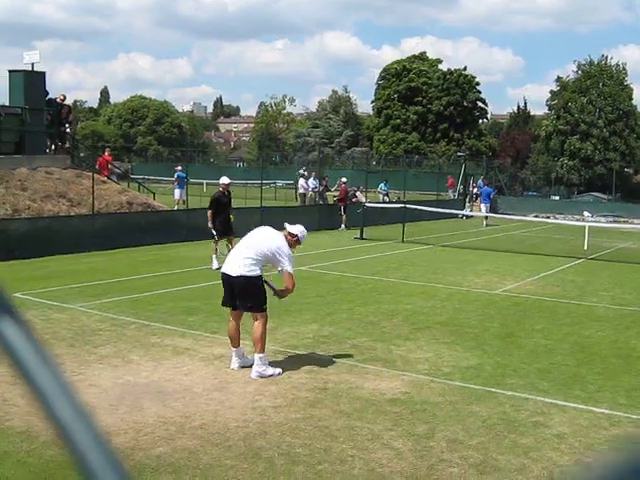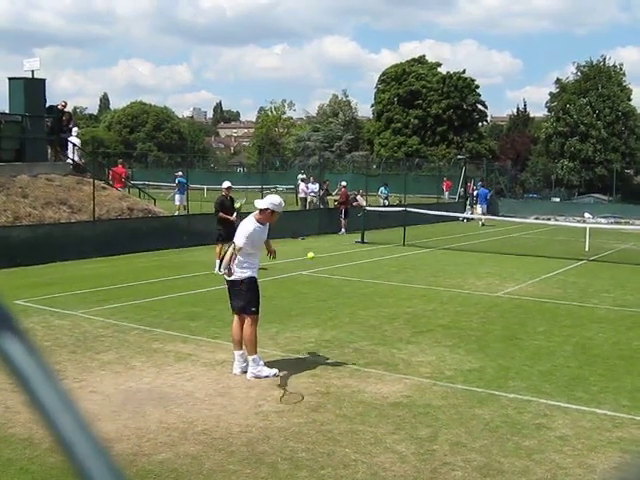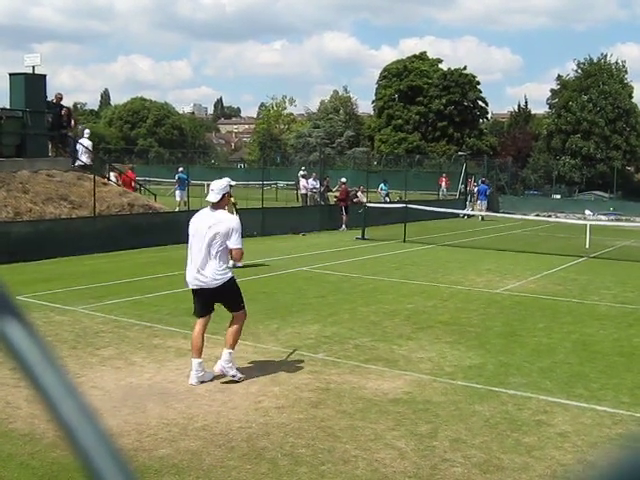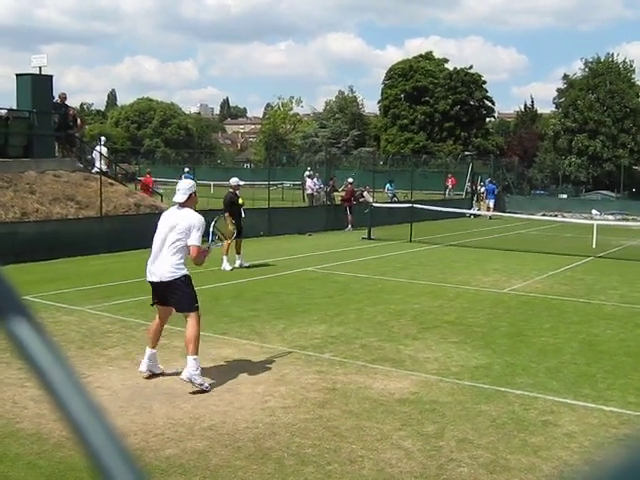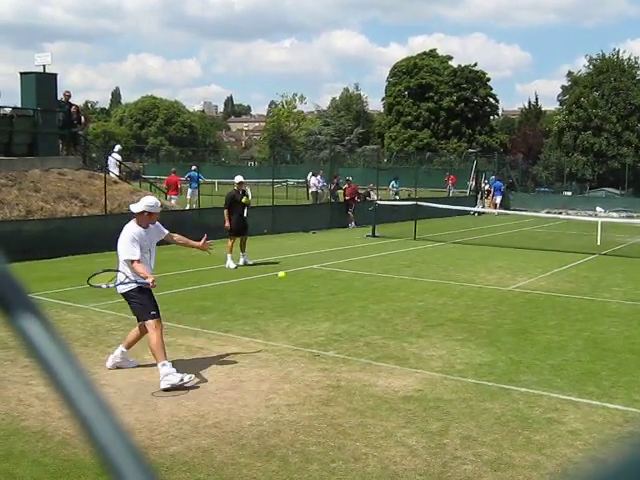
dt=1s
person 1, frame 1
left shoulder: (265, 230)
right shoulder: (285, 250)
right elbow: (290, 286)
right wrist: (281, 293)
left hip: (227, 269)
right hip: (246, 274)
left knee: (235, 316)
right knee: (260, 317)
left ankle: (237, 358)
right ankle: (260, 366)
person 1, frame 2
left shoulder: (261, 219)
right shoulder: (250, 229)
right elbow: (234, 250)
left wrist: (269, 246)
right wrist: (229, 262)
left hip: (242, 275)
right hip: (242, 276)
left knee: (239, 317)
right knee: (251, 319)
left ankle: (240, 363)
right ankle: (255, 367)
person 1, frame 3
left shoulder: (197, 217)
right shoulder: (231, 221)
right elbow: (237, 255)
left hip: (195, 278)
right hip: (219, 278)
left knee: (201, 322)
right knee: (239, 315)
left ankle: (197, 371)
right ankle: (226, 362)
person 1, frame 4
left shoulder: (167, 214)
right shoulder: (196, 219)
right elbow: (195, 254)
left wrist: (201, 251)
right wrist: (205, 254)
left hip: (155, 271)
right hip: (174, 274)
left knee: (162, 316)
right knee: (193, 318)
left ankle: (149, 362)
right ankle: (191, 369)
person 1, frame 5
left shoulder: (150, 226)
right shoulder: (131, 234)
left elbow: (172, 237)
right elbow: (135, 264)
left wrist: (197, 245)
right wrist: (148, 277)
left hip: (134, 285)
right hip: (135, 286)
left knee: (145, 324)
right knee: (154, 326)
left ankle: (118, 357)
right ankle: (168, 375)
